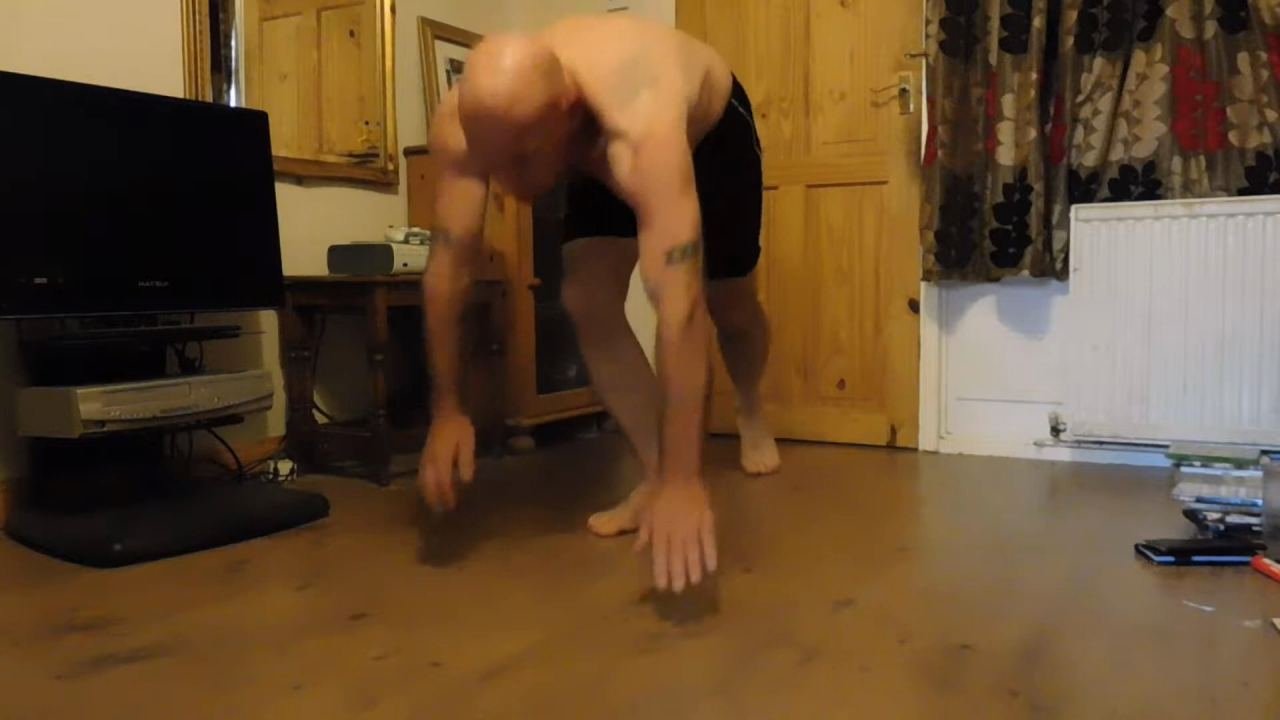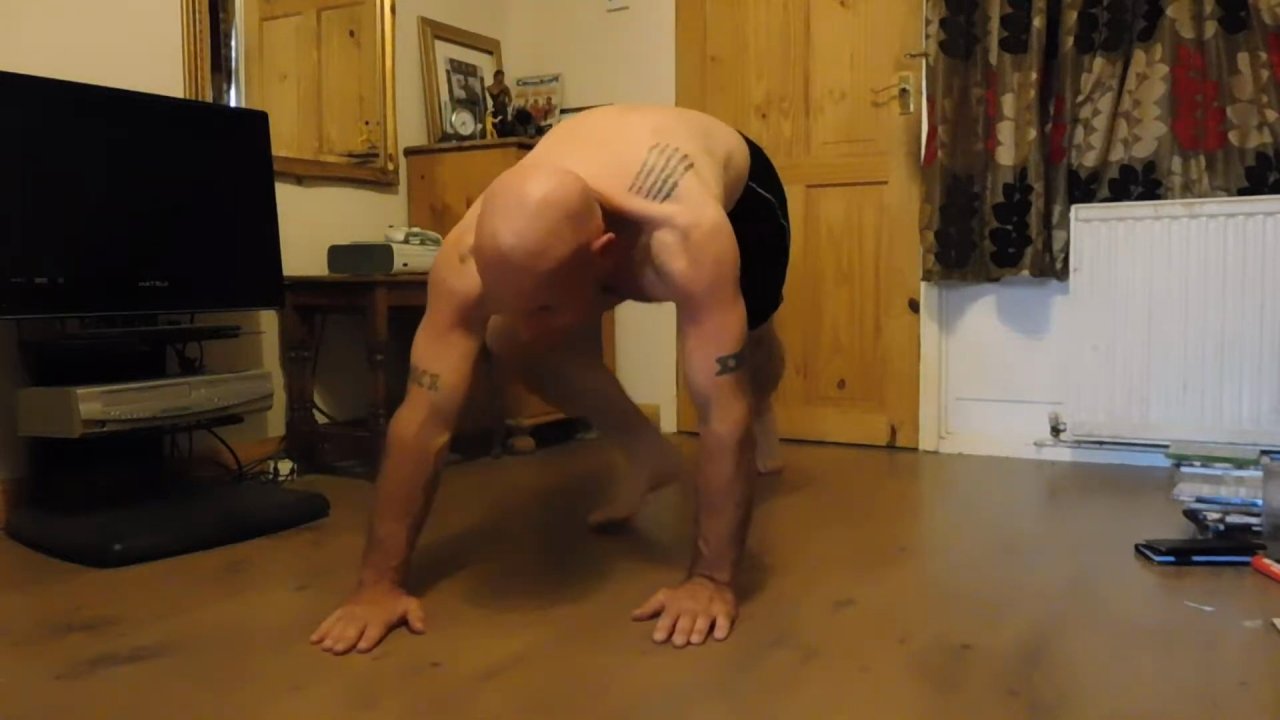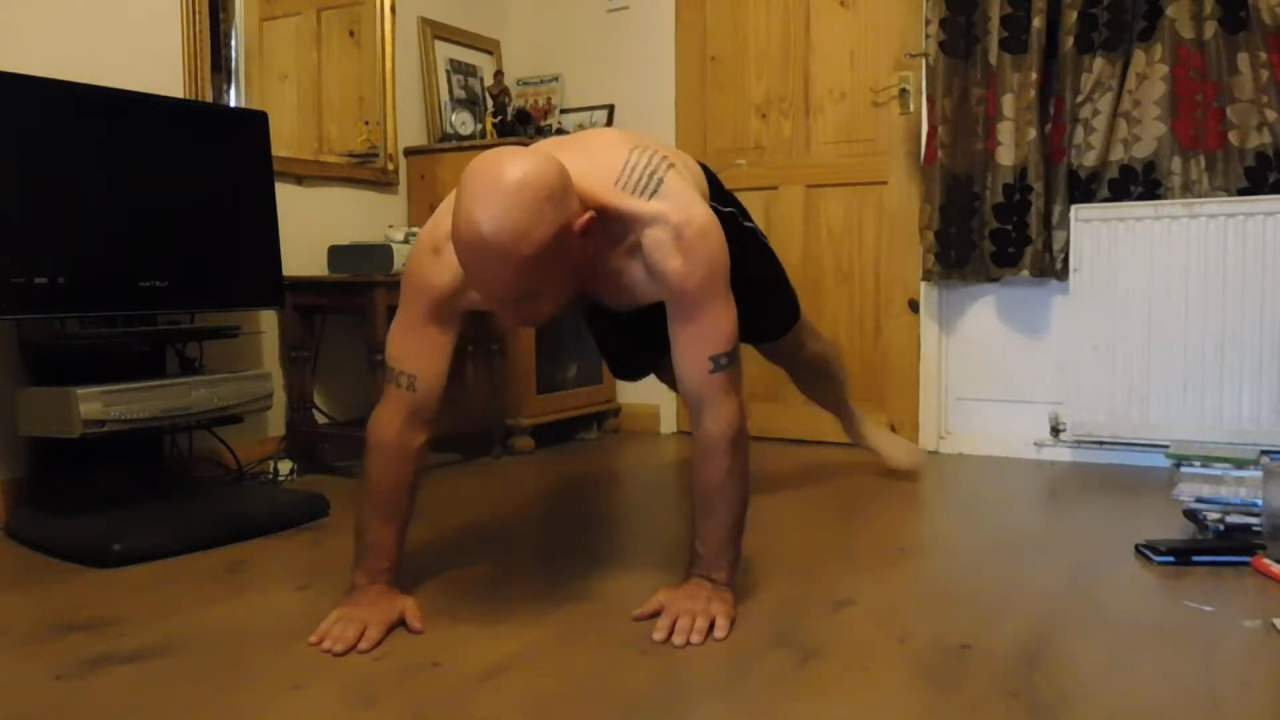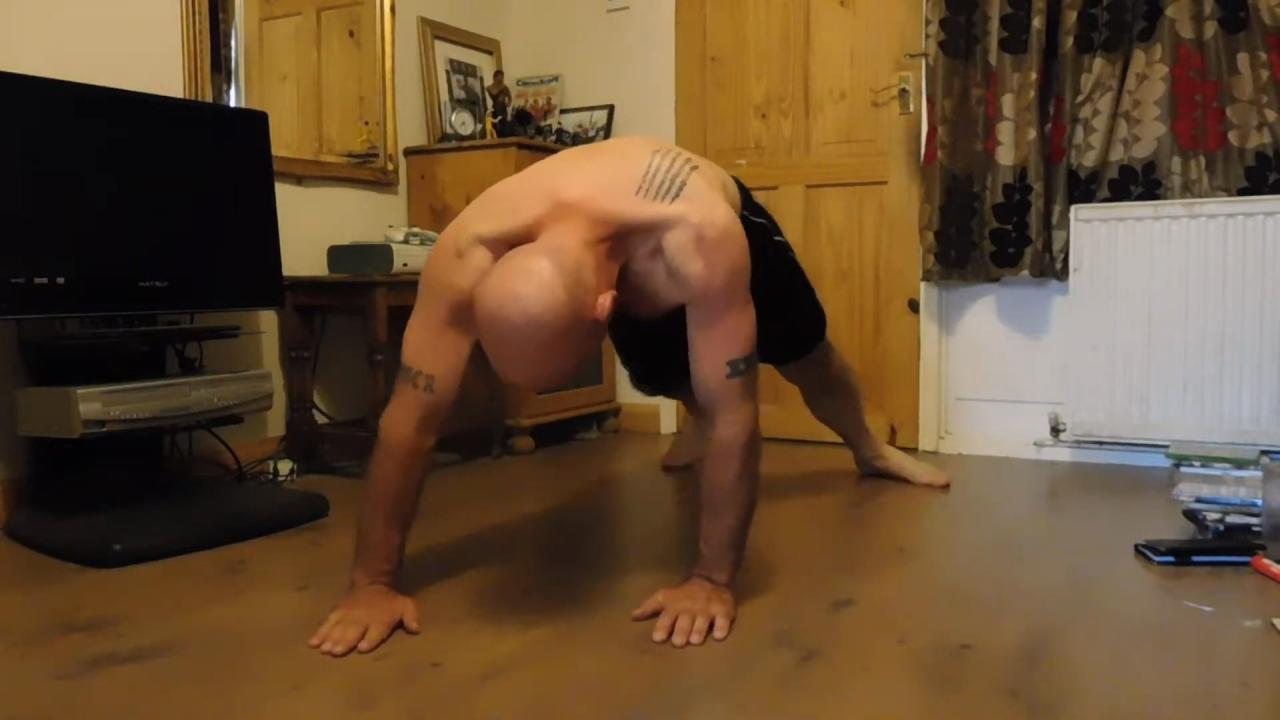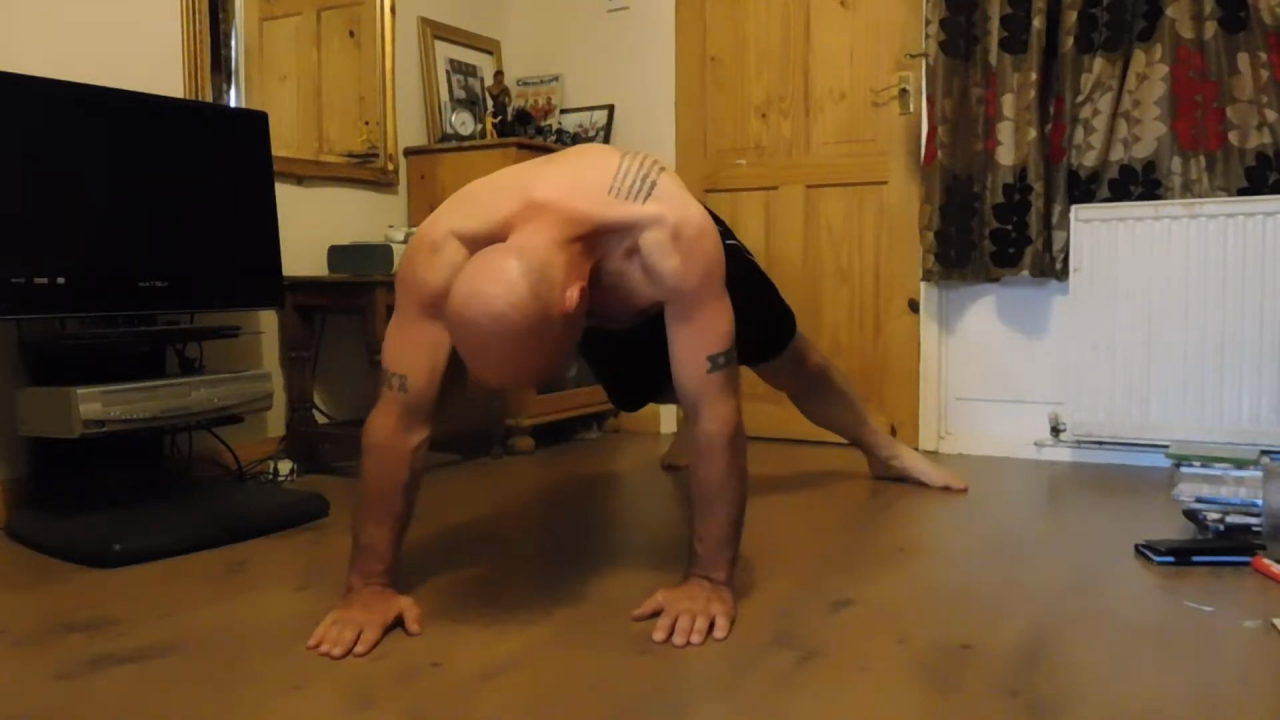
dt=1s
person 1, frame 1
left shoulder: (640, 130)
right shoulder: (462, 117)
left elbow: (677, 309)
right elbow: (447, 266)
left wrist: (686, 482)
right wrist: (446, 411)
left hip: (710, 126)
right hip: (596, 146)
left knee: (727, 295)
right knee: (587, 304)
left ankle: (752, 415)
right ankle: (655, 469)
person 1, frame 2
left shoulder: (685, 233)
right shoulder: (473, 254)
left elbow: (724, 413)
right elbow: (422, 419)
left wrist: (712, 579)
right wrist: (379, 581)
left hip: (736, 186)
left knee: (751, 337)
right knee: (508, 345)
left ankle: (763, 417)
right ankle: (646, 451)
person 1, frame 3
left shoulder: (675, 230)
right shoulder: (445, 251)
left elbow: (716, 410)
right elbow: (401, 417)
left wrist: (711, 579)
right wrist: (373, 581)
left hip: (701, 208)
left knee: (788, 343)
right knee: (673, 371)
left ankle: (859, 426)
person 1, frame 4
left shoulder: (700, 237)
right shoulder: (469, 253)
left elbow: (732, 412)
right elbow: (412, 415)
left wrist: (711, 579)
right wrist: (373, 582)
left hip: (733, 228)
right hip: (627, 266)
left knee: (807, 360)
right knee: (670, 382)
left ankle: (870, 450)
right ankle: (697, 430)
person 1, frame 5
left shoulder: (672, 238)
right shoulder: (441, 254)
left elbow: (715, 411)
right elbow: (399, 418)
left wrist: (710, 578)
right wrist: (369, 583)
left hip: (677, 272)
right hip: (600, 299)
left knee: (790, 365)
right knee: (647, 393)
left ankle: (882, 450)
right ankle: (685, 431)
